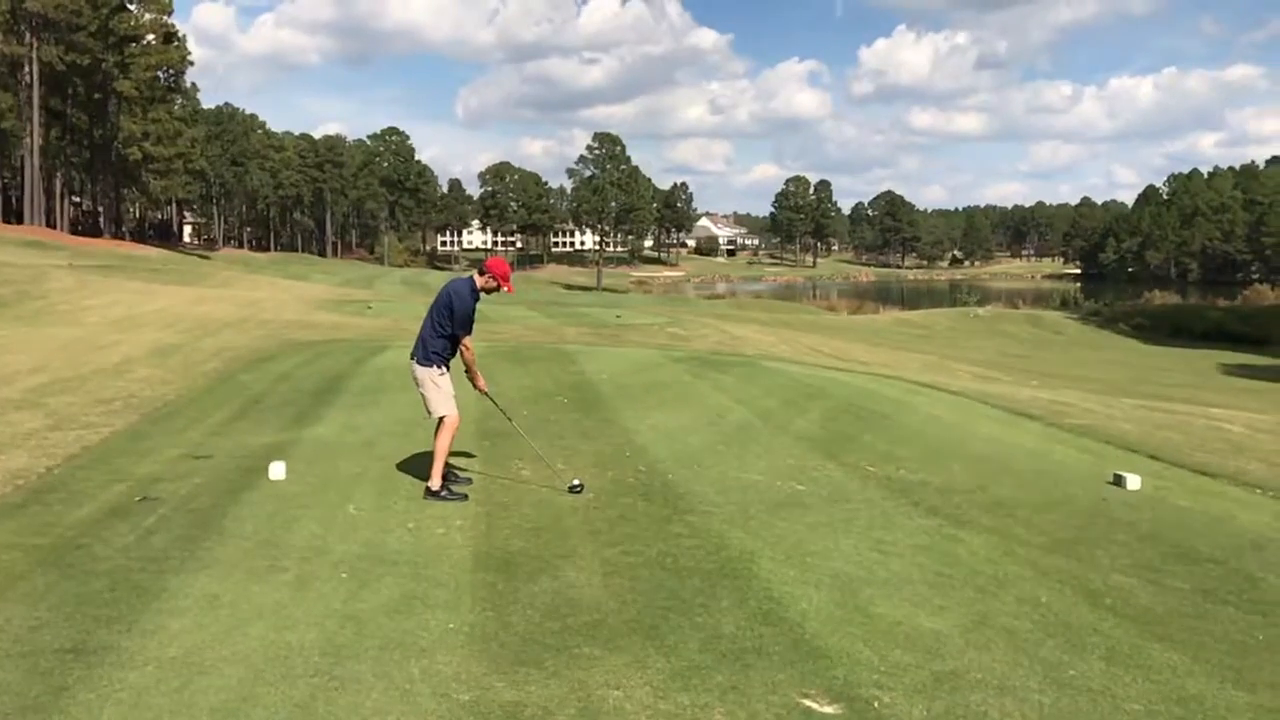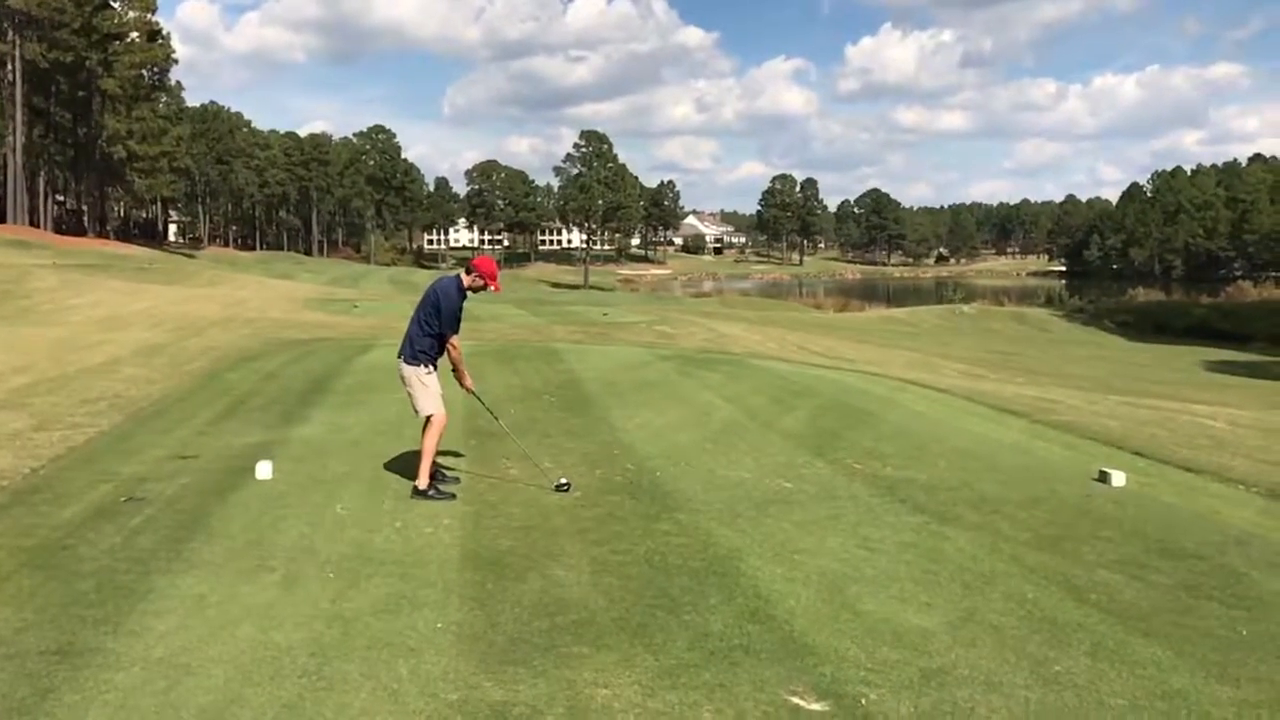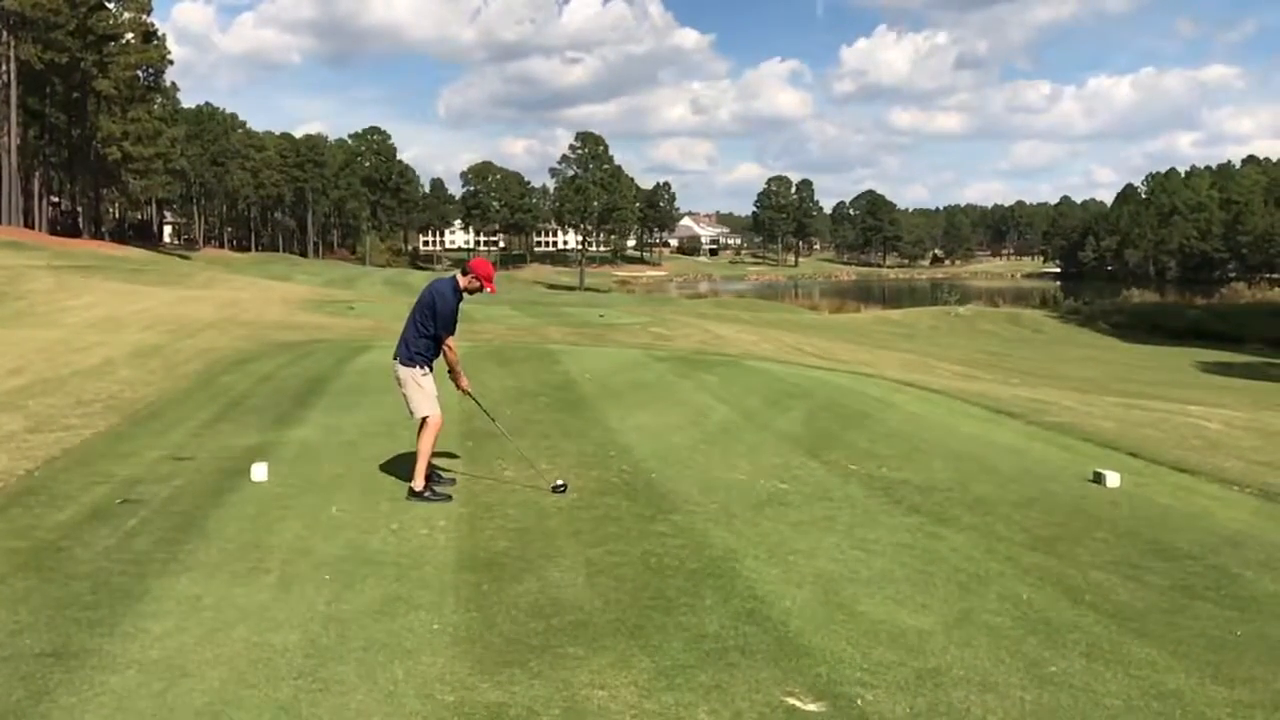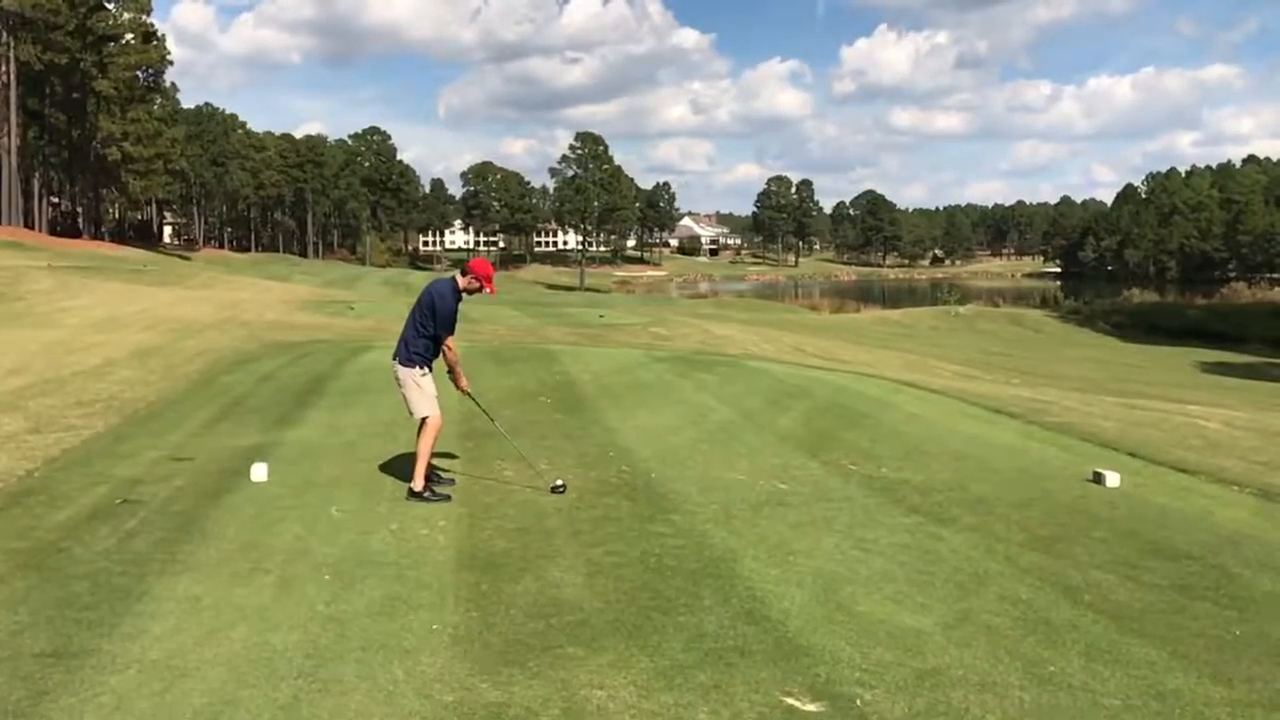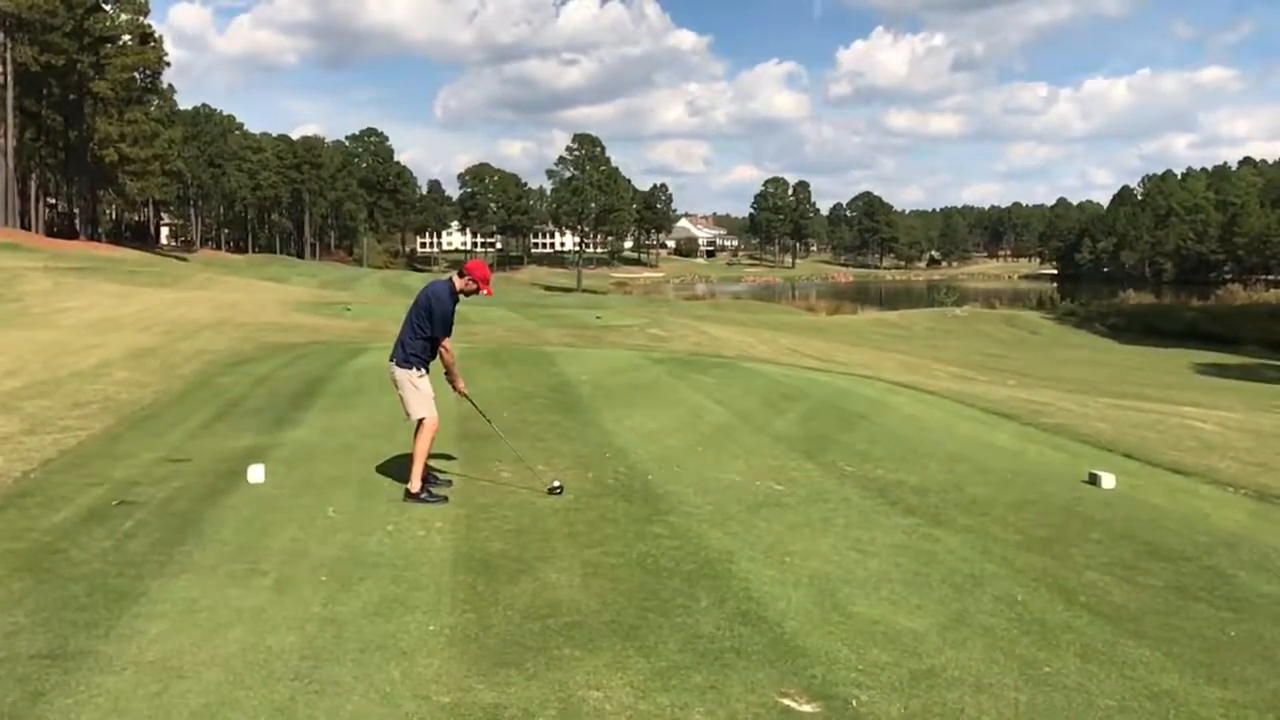
dt=0.4s
person 1, frame 1
left shoulder: (462, 286)
right shoulder: (464, 296)
right elbow: (464, 345)
left wrist: (471, 371)
right wrist: (475, 376)
left hip: (433, 360)
right hip: (430, 363)
left knee: (446, 417)
right knee: (451, 419)
left ankle: (441, 470)
right ankle: (435, 485)
person 1, frame 2
left shoulder: (449, 285)
right shoulder: (450, 294)
right elbow: (451, 343)
left wrist: (459, 370)
right wrist: (463, 375)
left hip: (421, 359)
right hip: (417, 362)
left knee: (433, 417)
right knee: (438, 419)
left ankle: (429, 470)
right ankle: (422, 484)
person 1, frame 3
left shoulder: (445, 286)
right shoulder: (447, 296)
right elbow: (447, 344)
left wrist: (454, 372)
right wrist: (459, 376)
left hip: (416, 360)
right hip: (413, 363)
left knee: (429, 418)
right knee: (433, 420)
left ankle: (425, 471)
right ankle: (418, 486)
person 1, frame 4
left shoulder: (444, 287)
right shoulder: (446, 296)
right elbow: (446, 345)
left wrist: (454, 372)
right wrist: (459, 376)
left hip: (415, 361)
right hip: (413, 364)
left knee: (428, 419)
right knee: (433, 421)
left ankle: (425, 472)
right ankle: (417, 486)
person 1, frame 5
left shoulder: (441, 288)
right shoulder: (443, 298)
right elbow: (444, 346)
left wrist: (451, 374)
right wrist: (456, 379)
left hip: (411, 362)
right hip: (410, 365)
left knee: (425, 420)
right knee: (430, 422)
left ankle: (421, 473)
right ankle: (414, 487)
